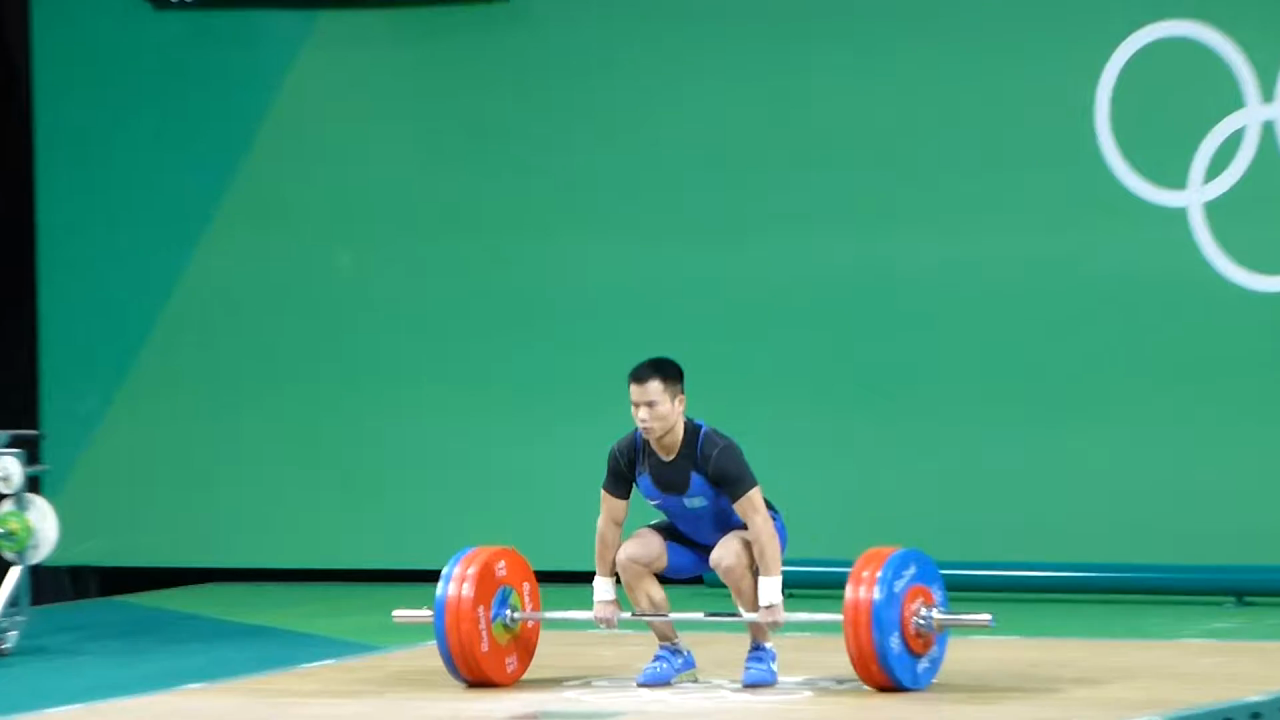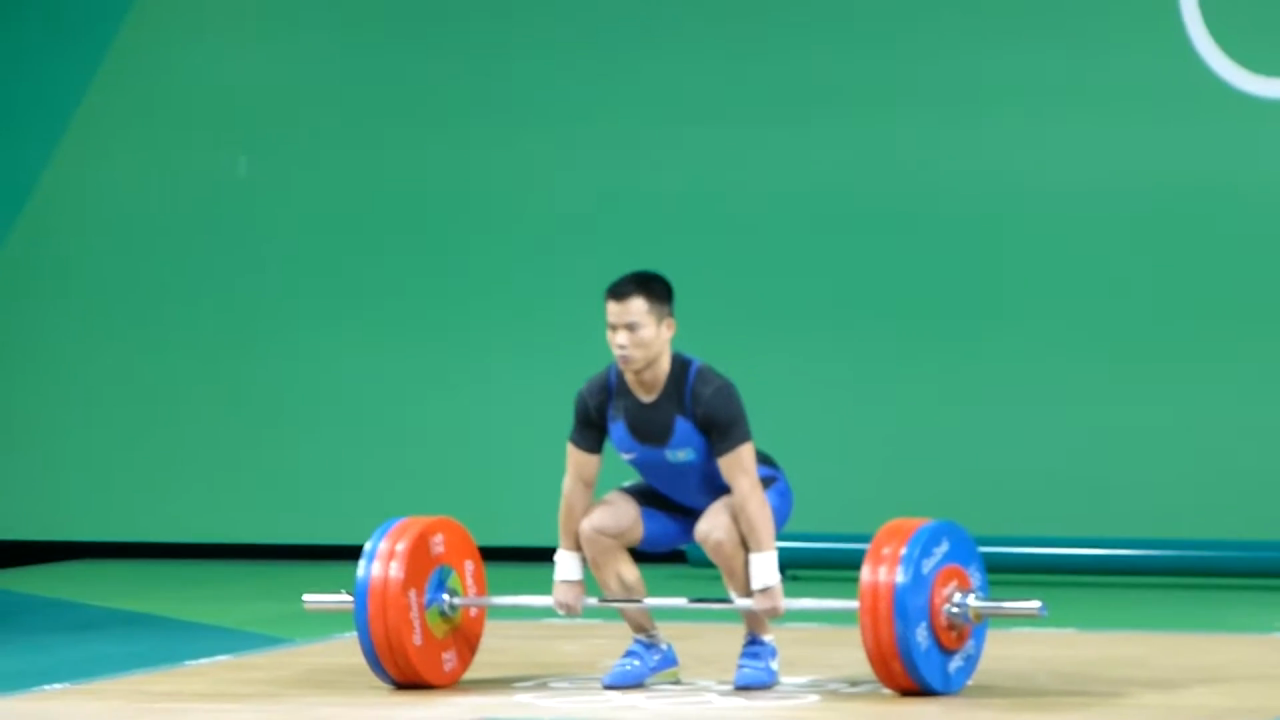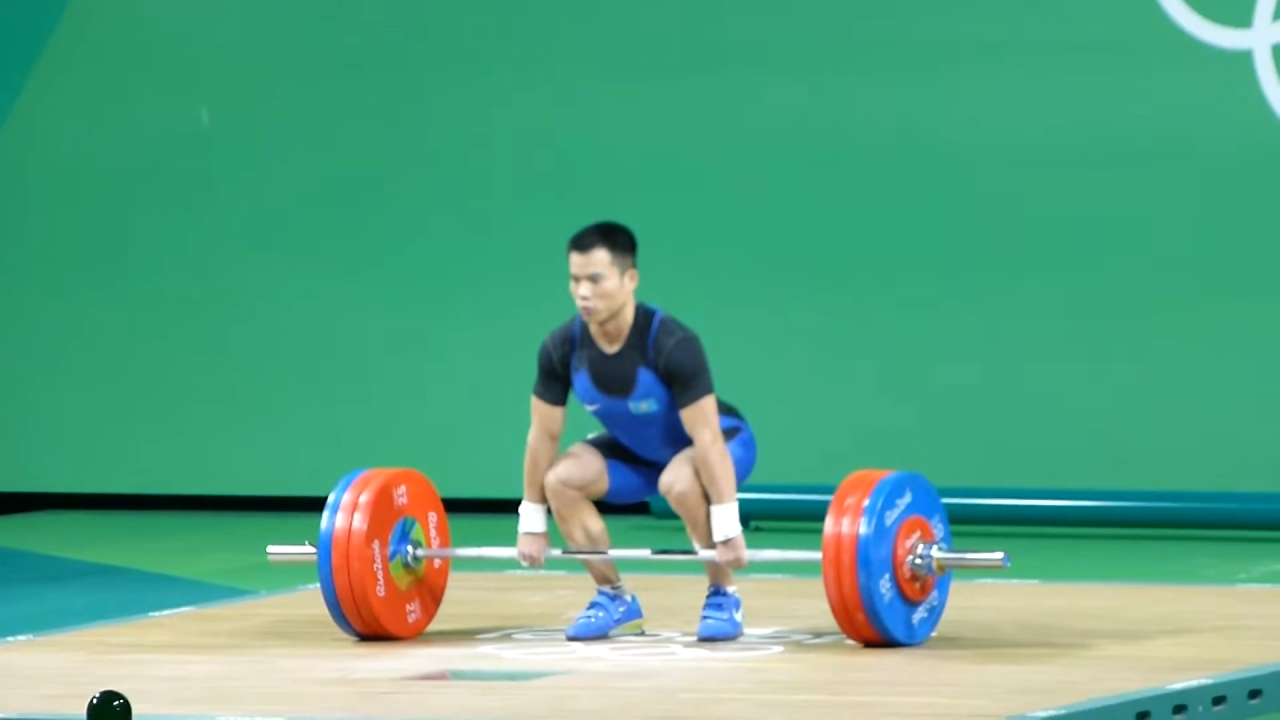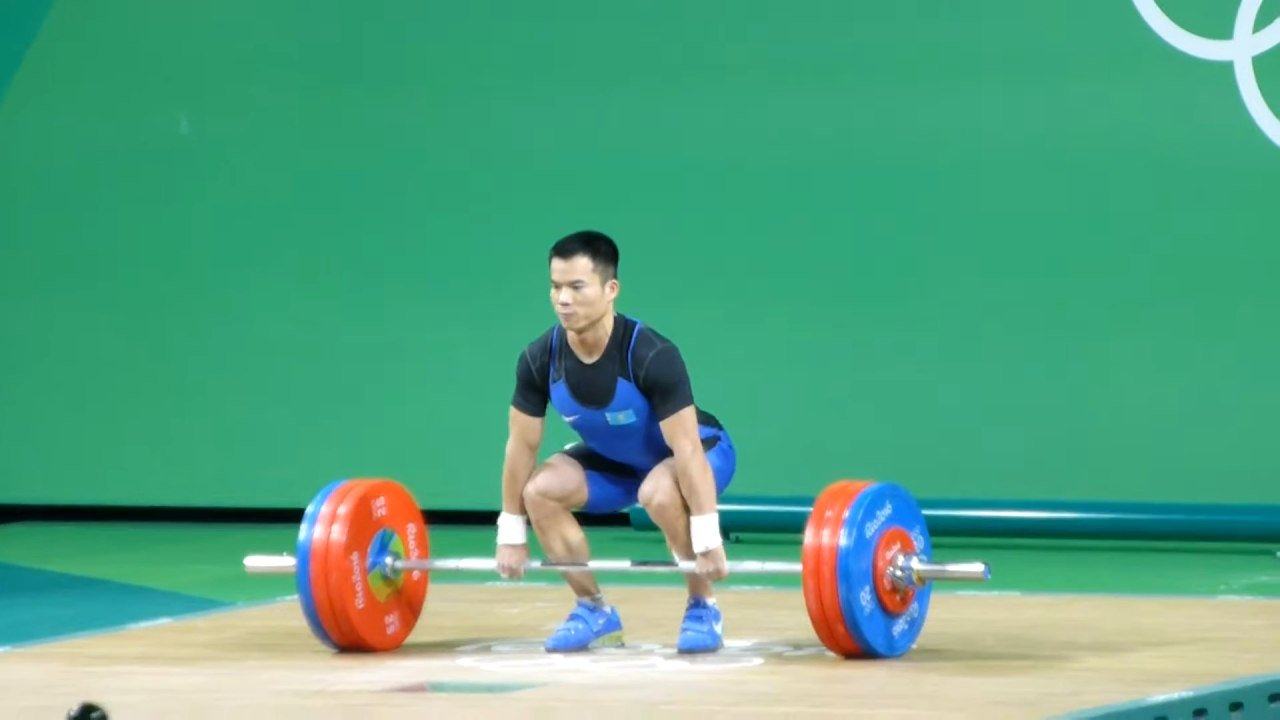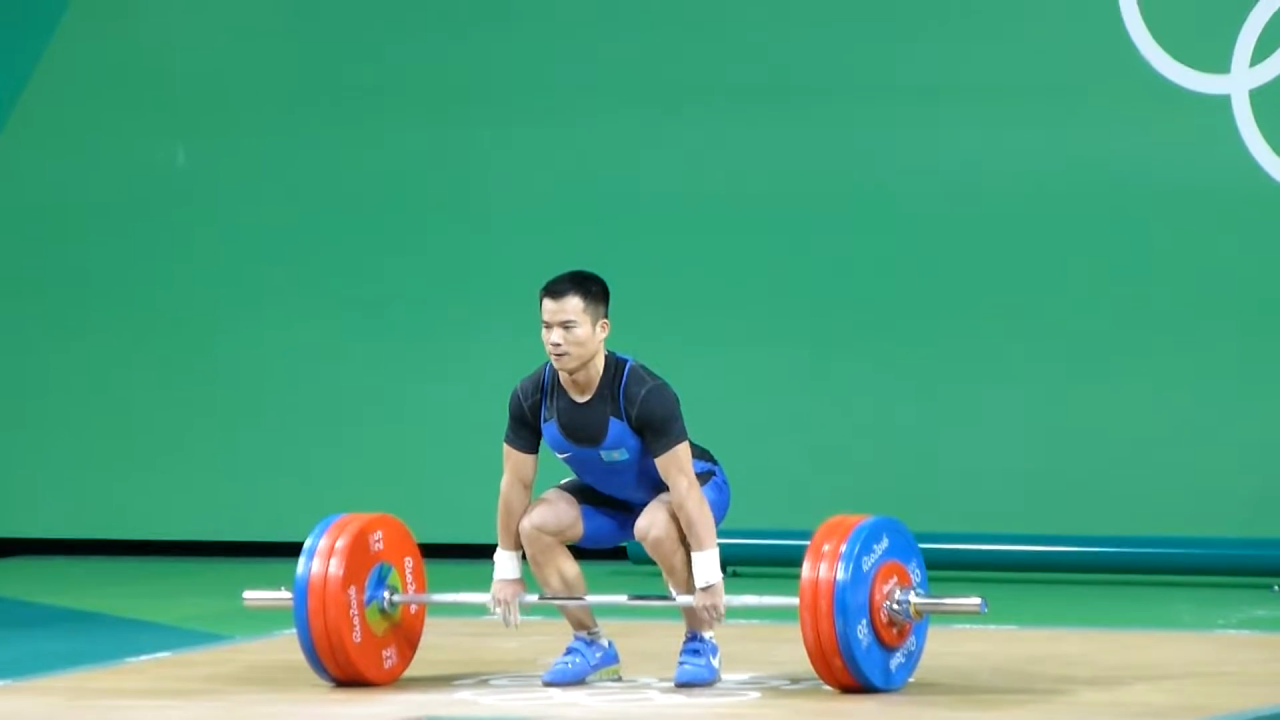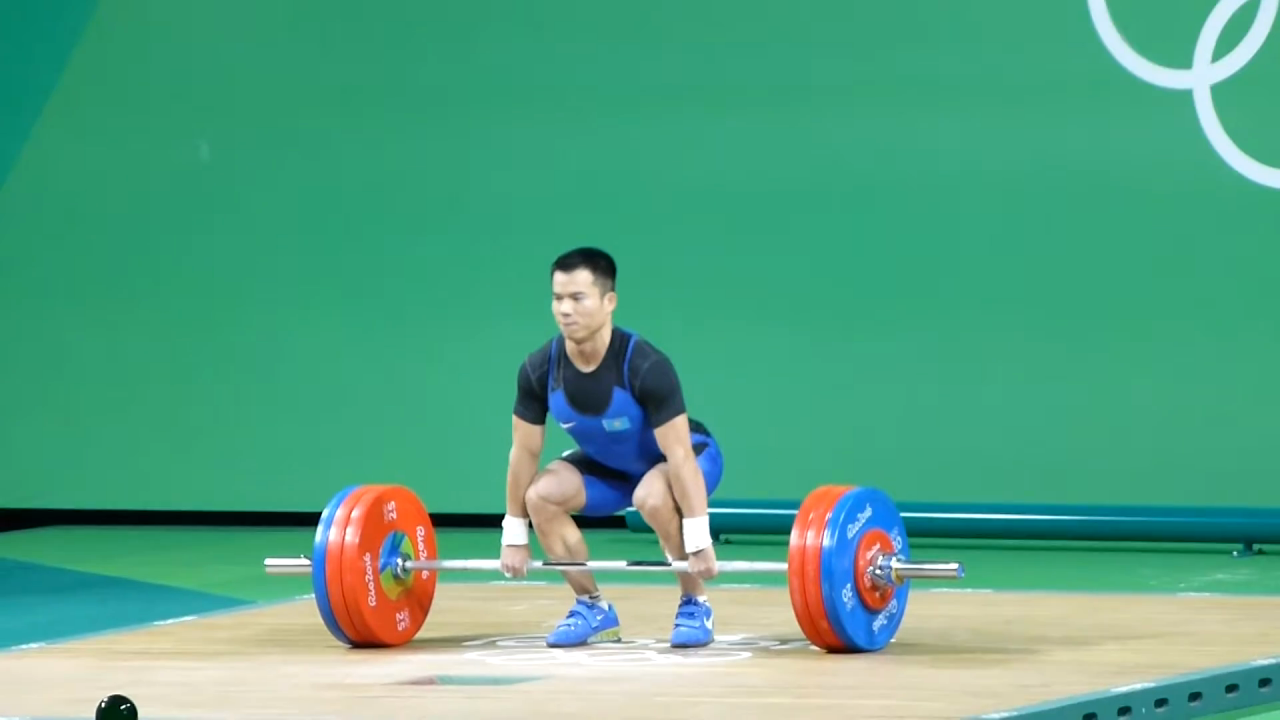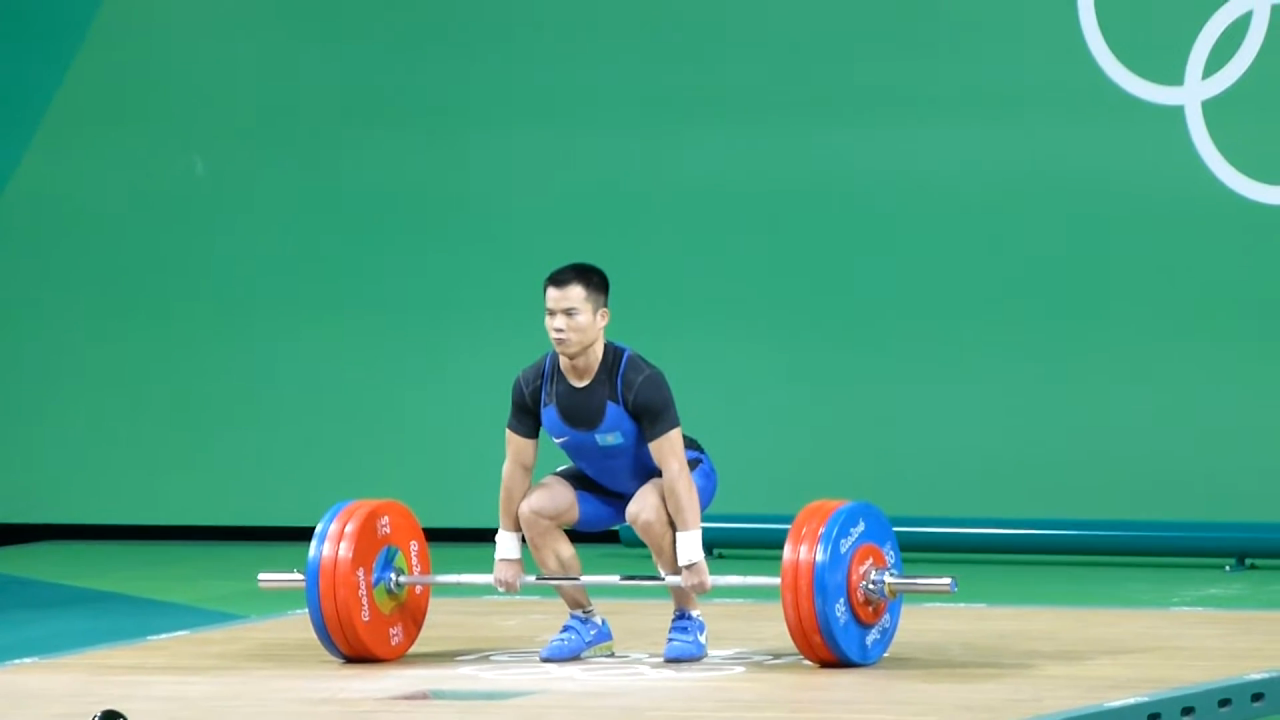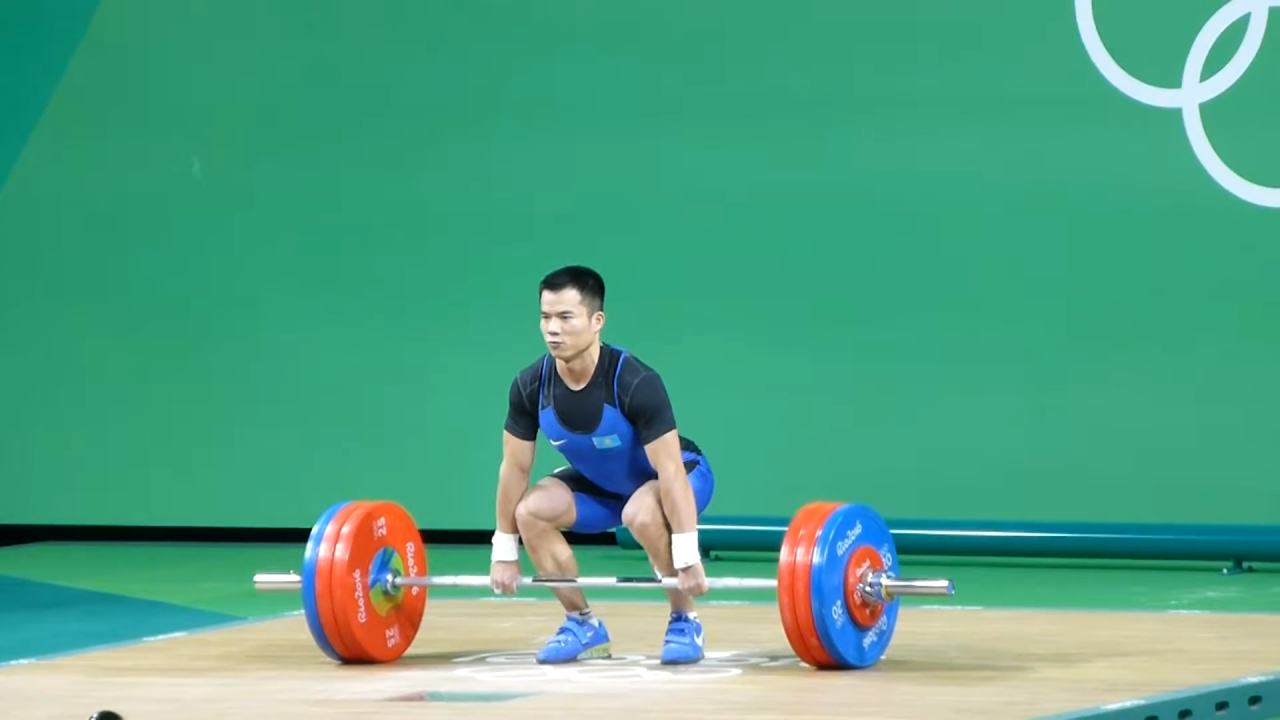
dt=0.5s
person 1, frame 1
left shoulder: (715, 451)
left elbow: (759, 522)
right elbow: (609, 522)
left wrist: (771, 596)
left hip: (746, 530)
right hip: (690, 534)
left knee: (727, 558)
right knee: (629, 556)
person 1, frame 2
left shoulder: (708, 392)
right shoulder: (597, 395)
left elbow: (745, 486)
right elbow: (577, 483)
left wrist: (767, 577)
right wrist: (567, 571)
left hip: (754, 490)
right hip: (674, 498)
left knee: (717, 531)
right knee: (596, 526)
left ankle: (760, 644)
right ankle: (651, 645)
person 1, frame 3
left shoulder: (671, 343)
right shoulder: (561, 347)
left elbow: (706, 438)
right elbow: (543, 434)
left wrist: (728, 528)
right wrist: (532, 522)
left hip: (720, 439)
right hip: (637, 448)
left knee: (679, 481)
right knee: (561, 478)
left ankle: (723, 596)
right ankle: (615, 597)
person 1, frame 4
left shoulder: (651, 355)
right shoulder: (539, 358)
left elbow: (686, 449)
right elbow: (521, 445)
left wrist: (708, 539)
right wrist: (511, 534)
left hip: (700, 448)
right hip: (614, 457)
left knee: (659, 493)
right knee: (540, 489)
left ankle: (703, 609)
right ankle: (594, 609)
person 1, frame 5
left shoulder: (643, 392)
right shoulder: (531, 395)
left elbow: (683, 485)
right elbow: (516, 482)
left wrist: (708, 575)
right wrist: (507, 570)
left hip: (693, 483)
right hip: (611, 493)
left knee: (655, 527)
right knee: (535, 524)
left ankle: (700, 642)
right ankle: (592, 643)
person 1, frame 6
left shoulder: (645, 365)
right shoulder: (539, 369)
left elbow: (679, 455)
right elbow: (524, 452)
left wrist: (699, 540)
right wrist: (515, 536)
left hip: (688, 454)
right hip: (610, 463)
left knee: (653, 497)
right knee: (541, 495)
left ankle: (695, 605)
right ankle: (593, 607)
person 1, frame 7
left shoulder: (638, 379)
right shoulder: (533, 383)
left elbow: (673, 468)
right elbow: (517, 466)
left wrist: (692, 554)
right wrist: (507, 551)
left hip: (682, 471)
right hip: (604, 480)
left knee: (646, 512)
right knee: (534, 508)
left ankle: (688, 620)
right ankle: (587, 621)
person 1, frame 8
left shoulder: (635, 382)
right shoulder: (530, 385)
left elbow: (670, 472)
right elbow: (514, 468)
left wrist: (688, 557)
right wrist: (504, 552)
left hip: (680, 472)
right hip: (600, 481)
left knee: (642, 514)
right knee: (531, 510)
left ankle: (685, 622)
right ankle: (584, 624)
